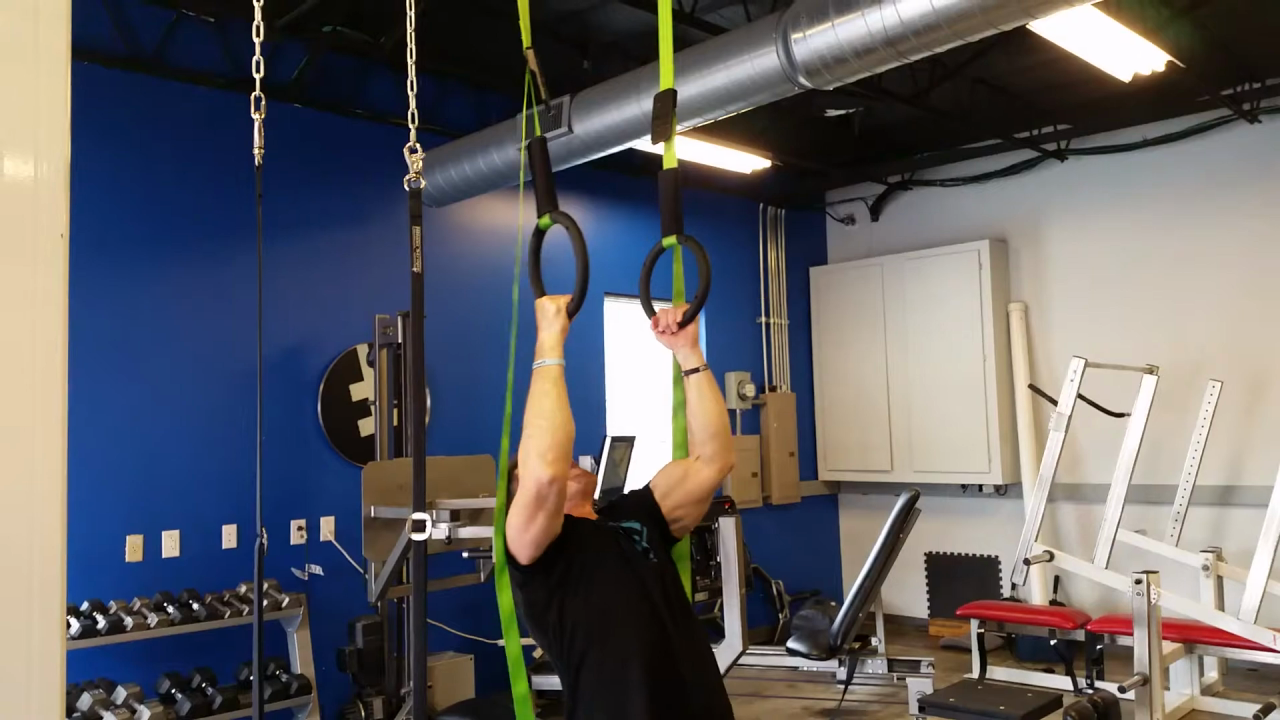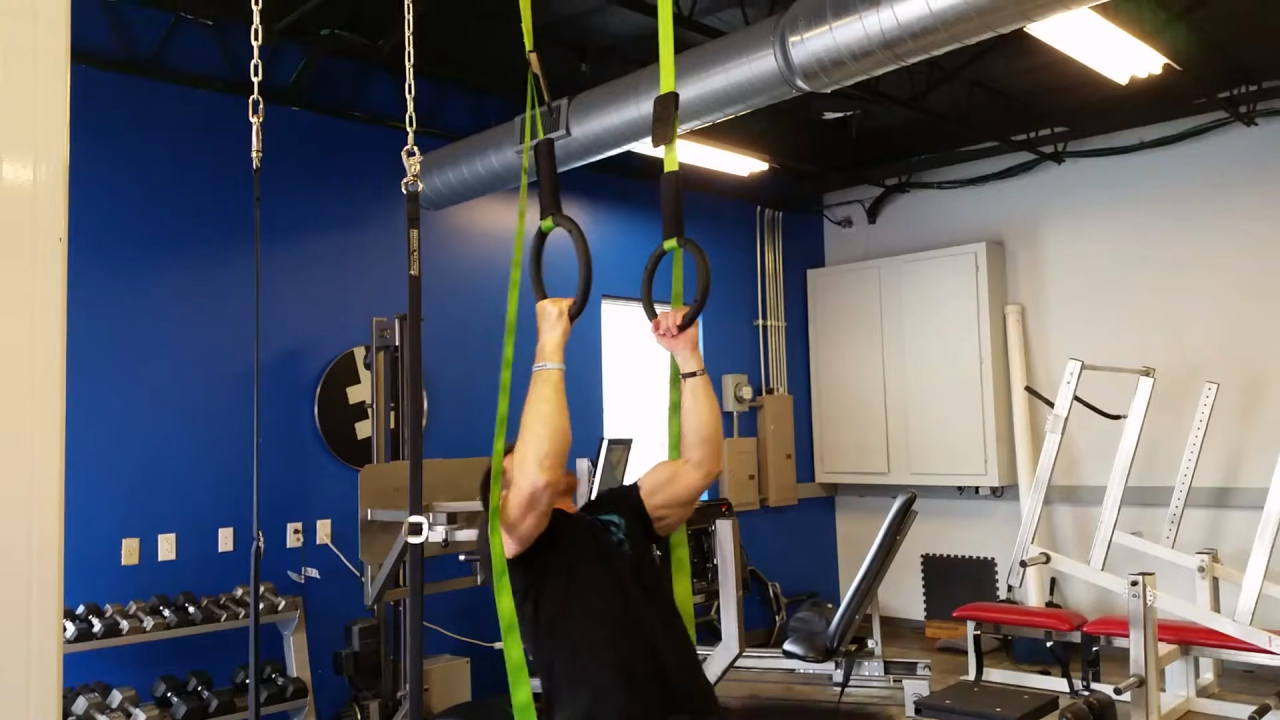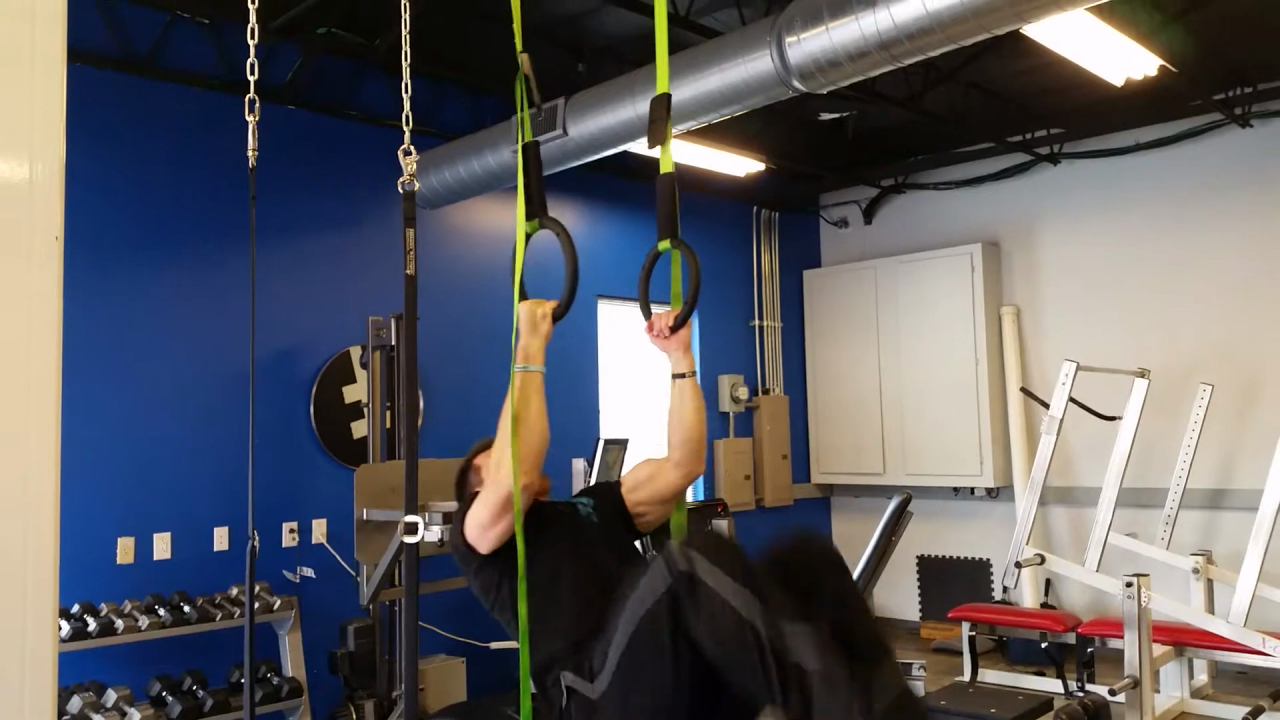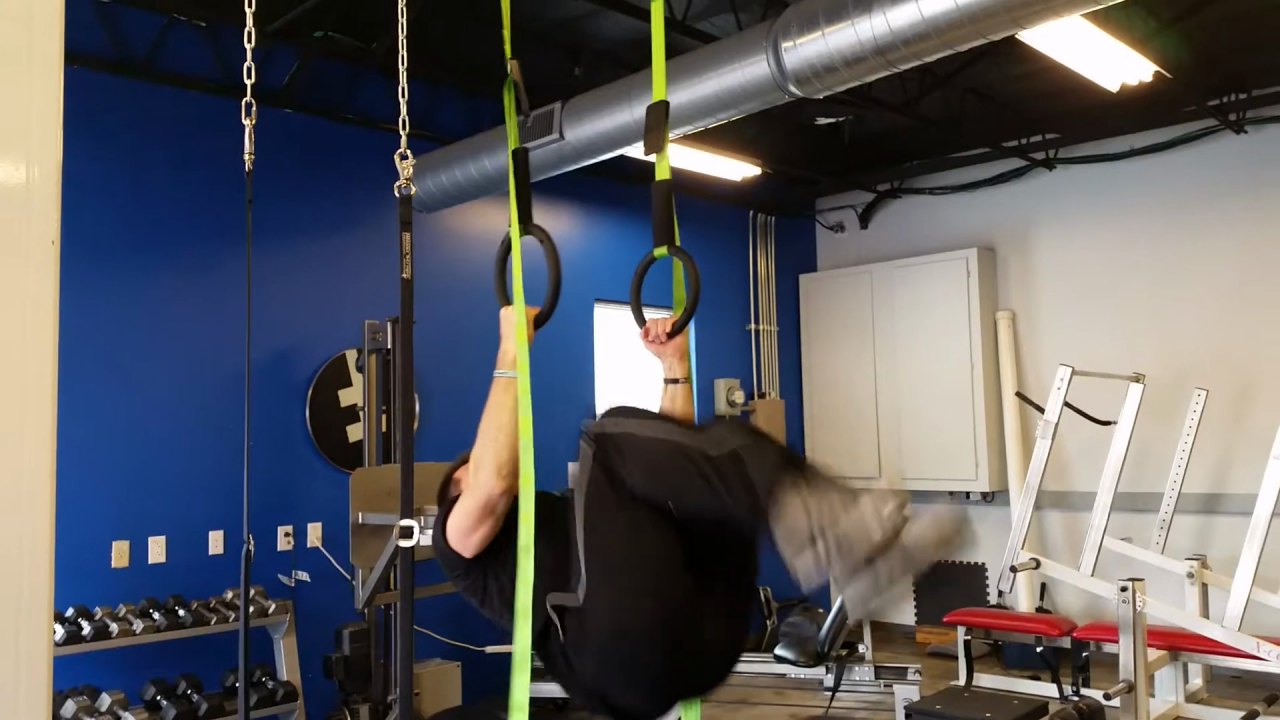
dt=0.2s
person 1, frame 1
left shoulder: (635, 520)
right shoulder: (533, 551)
left elbow: (712, 460)
right elbow: (543, 473)
left wrist: (689, 355)
right wrist: (550, 344)
person 1, frame 2
left shoulder: (617, 516)
right shoulder: (518, 538)
left elbow: (701, 464)
right elbow: (539, 477)
left wrist: (687, 356)
right wrist: (551, 345)
person 1, frame 3
left shoulder: (593, 508)
right shoulder: (482, 537)
left elbow: (683, 465)
right elbow: (512, 482)
left wrist: (680, 358)
right wrist: (530, 350)
left knee: (805, 559)
right knee: (700, 564)
person 1, frame 4
left shoulder: (579, 507)
right shoulder: (465, 541)
left elbow: (665, 472)
right elbow: (495, 481)
left wrist: (674, 365)
right wrist: (510, 356)
left hip: (692, 647)
right hip: (618, 645)
left knee: (725, 445)
right knee: (619, 434)
left ankle: (829, 533)
right ankle: (824, 535)
